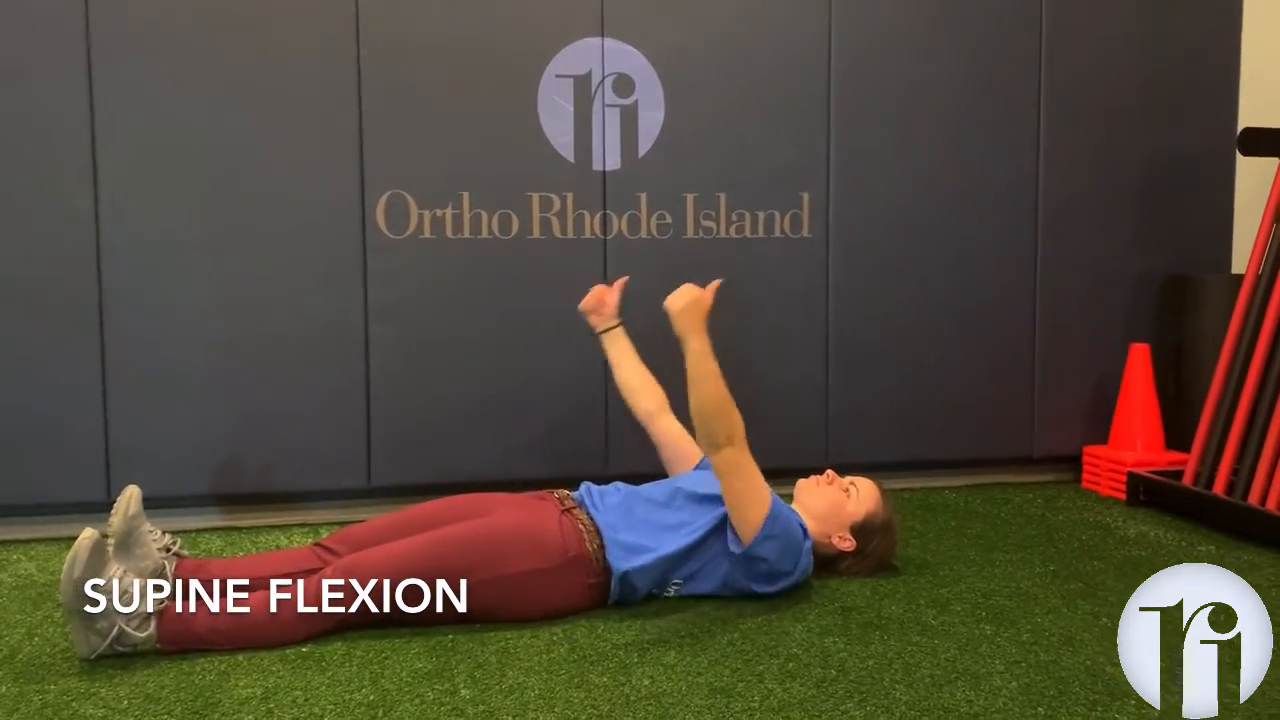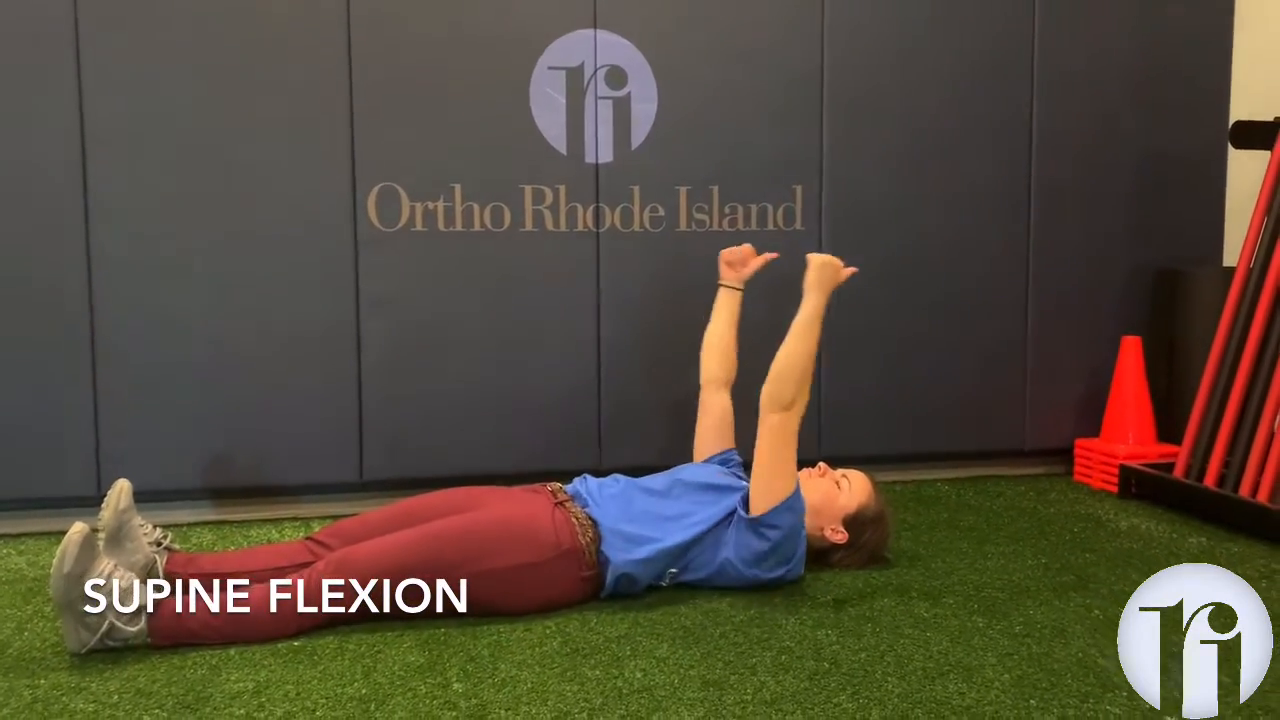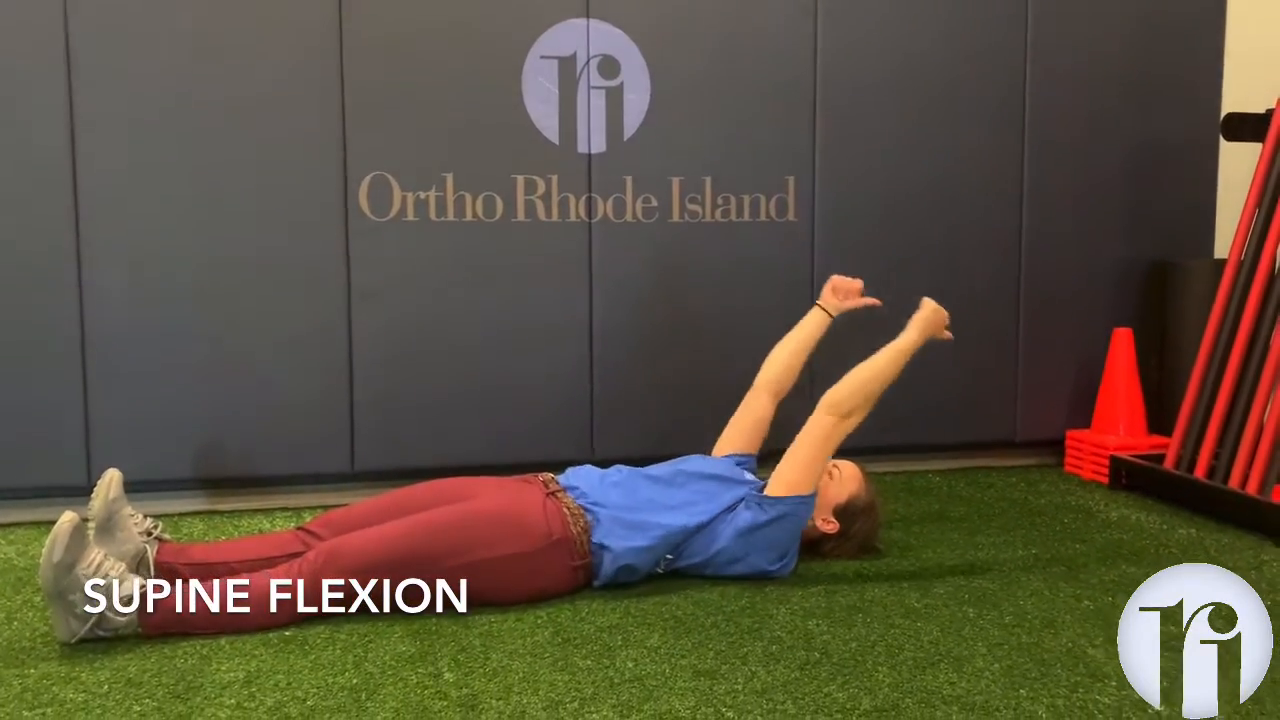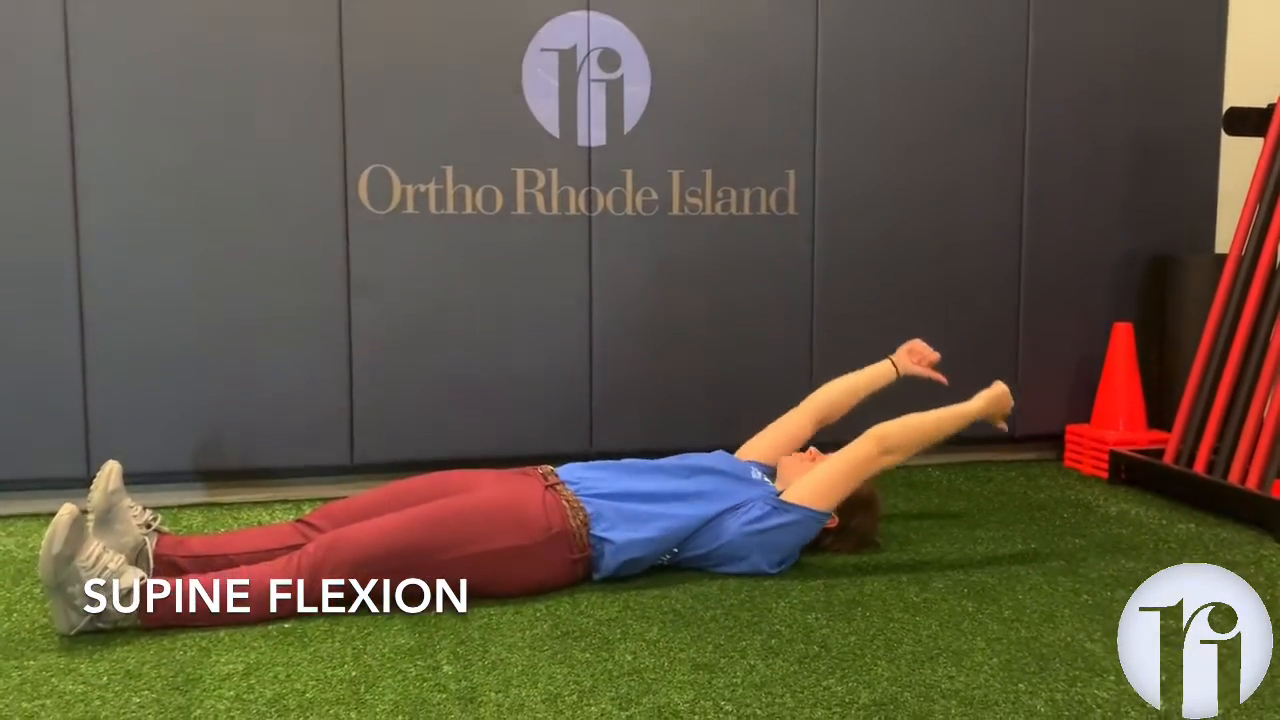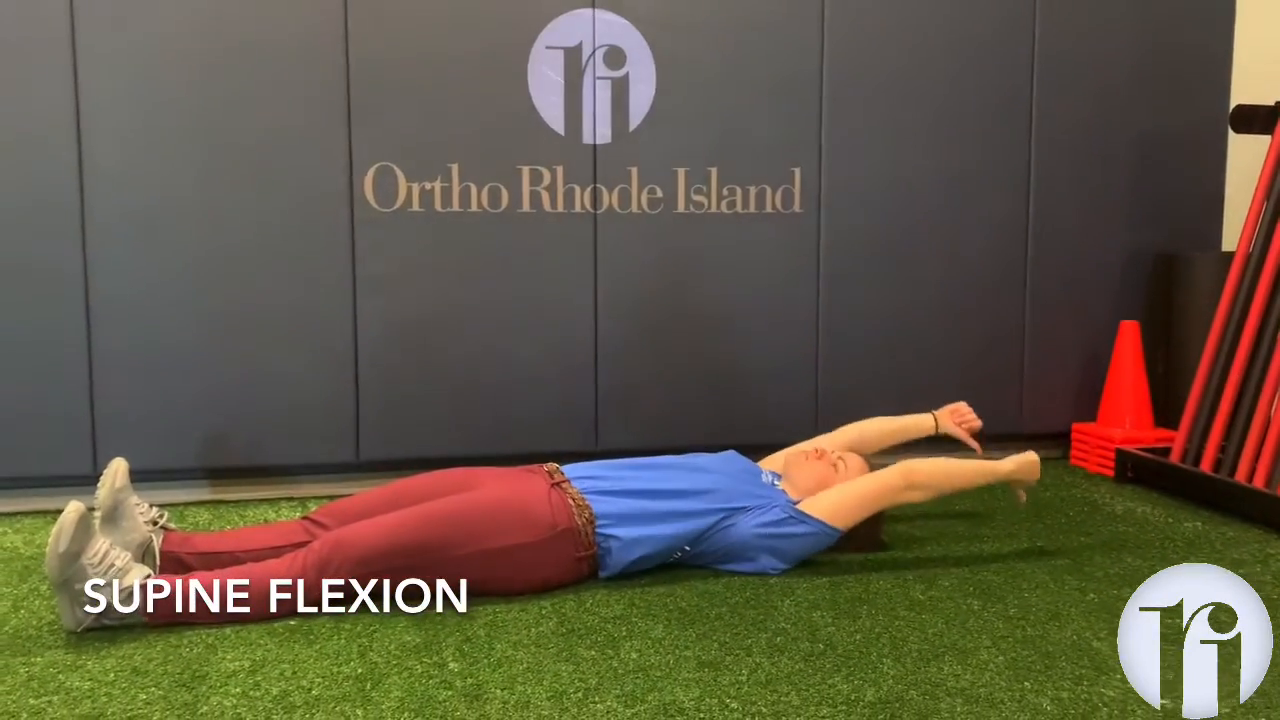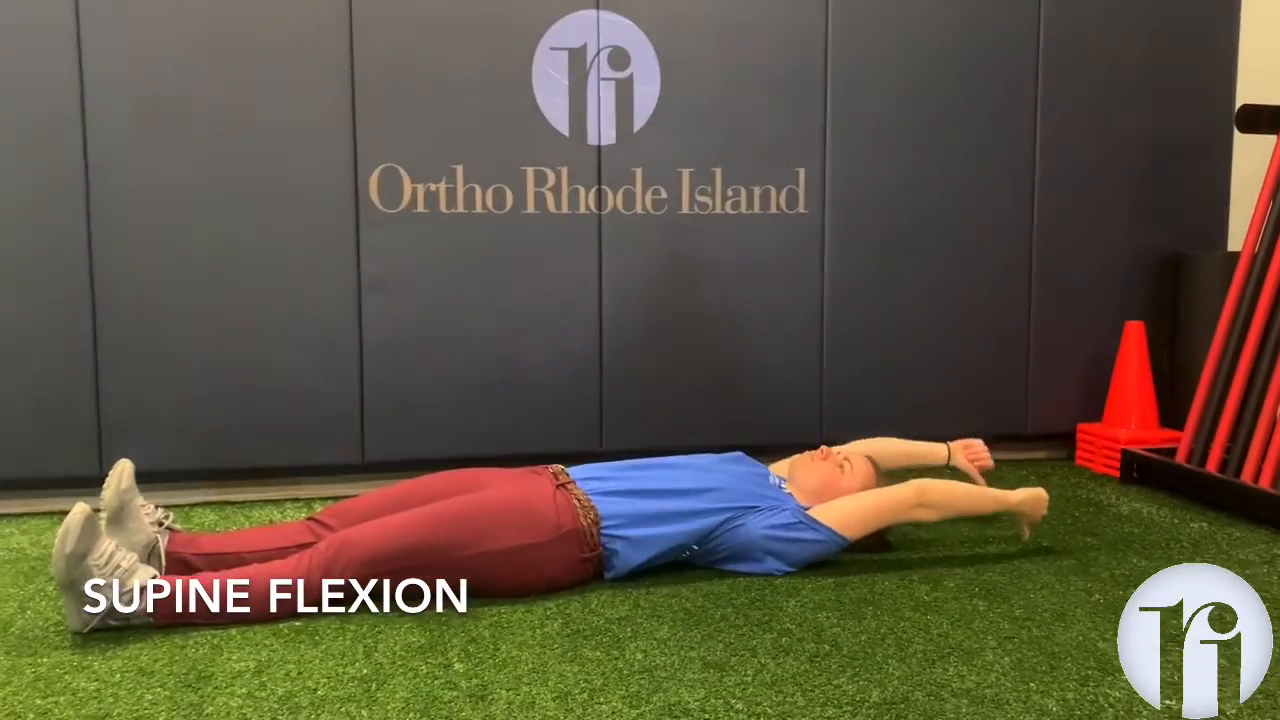
dt=0.4s
person 1, frame 1
left shoulder: (779, 549)
right shoulder: (738, 505)
left elbow: (725, 441)
right elbow: (657, 415)
left wrist: (693, 335)
right wrist: (611, 331)
left hip: (570, 558)
right hip: (557, 511)
left knee: (349, 588)
right knee: (340, 553)
left ankle: (145, 622)
right ankle: (169, 570)
person 1, frame 2
left shoulder: (773, 543)
right shoulder: (732, 487)
left elbow: (781, 406)
right elbow: (715, 386)
left wrist: (814, 298)
right wrist: (731, 290)
left hip: (563, 550)
right hip: (544, 505)
left knee: (342, 580)
right knee: (332, 546)
left ankle: (135, 615)
right ankle: (164, 566)
person 1, frame 3
left shoulder: (767, 534)
right shoulder: (736, 482)
left elbow: (833, 413)
right elbow: (768, 390)
left wrist: (912, 337)
right wrist: (824, 311)
left hip: (555, 543)
right hip: (540, 495)
left knee: (333, 574)
right knee: (325, 539)
left ankle: (127, 606)
right ankle: (154, 555)
person 1, frame 4
left shoulder: (773, 530)
right shoulder: (748, 479)
left elbow: (869, 449)
right elbow: (813, 410)
left wrist: (974, 407)
right wrist: (893, 365)
left hip: (554, 537)
right hip: (538, 488)
left knee: (334, 567)
right knee: (326, 529)
left ankle: (126, 595)
right ankle: (154, 546)
person 1, frame 5
left shoulder: (783, 529)
right shoulder: (758, 478)
left elbow: (892, 483)
right elbow: (845, 429)
left wrist: (1001, 468)
right wrist: (935, 421)
left hip: (560, 534)
right hip: (543, 485)
left knee: (340, 563)
right knee: (331, 527)
left ankle: (134, 593)
right ankle: (161, 543)
person 1, frame 6
left shoulder: (791, 530)
right shoulder: (767, 478)
left elbow: (902, 499)
right elbow: (861, 440)
left wrist: (1012, 500)
right wrist: (950, 450)
left hip: (564, 534)
right hip: (546, 489)
left knee: (347, 563)
right knee: (339, 525)
left ankle: (142, 597)
right ankle: (167, 546)
